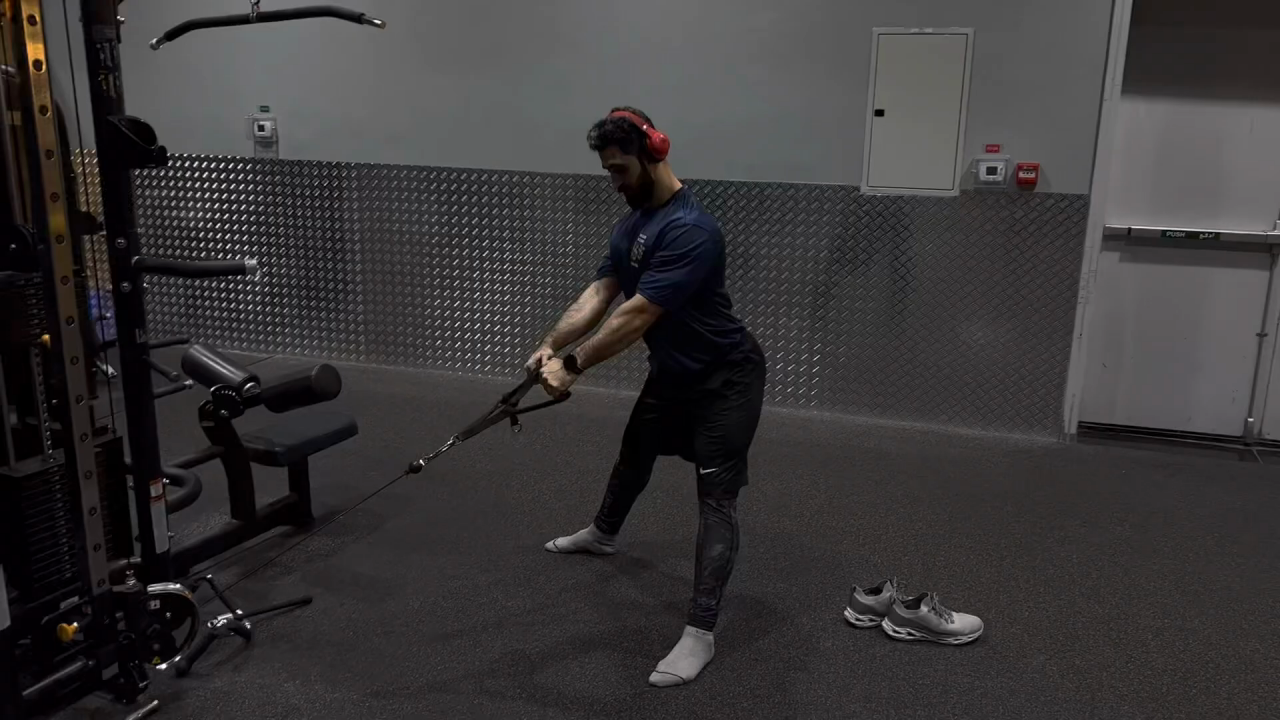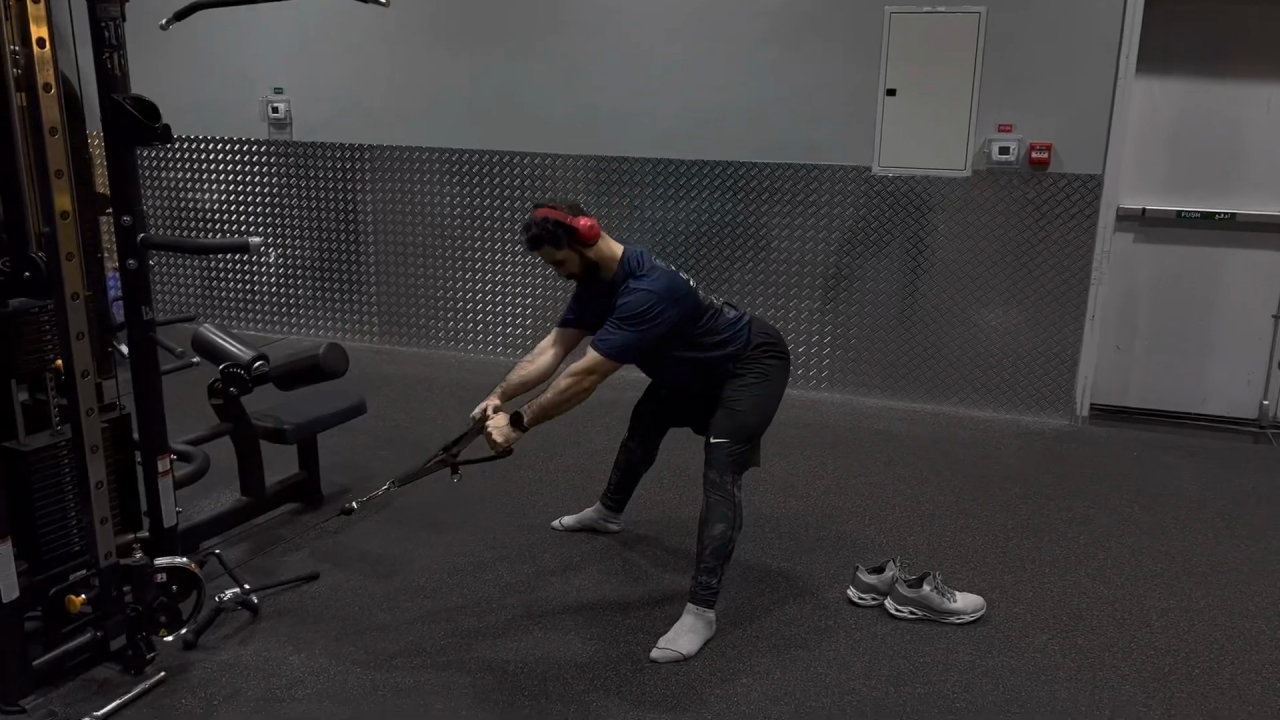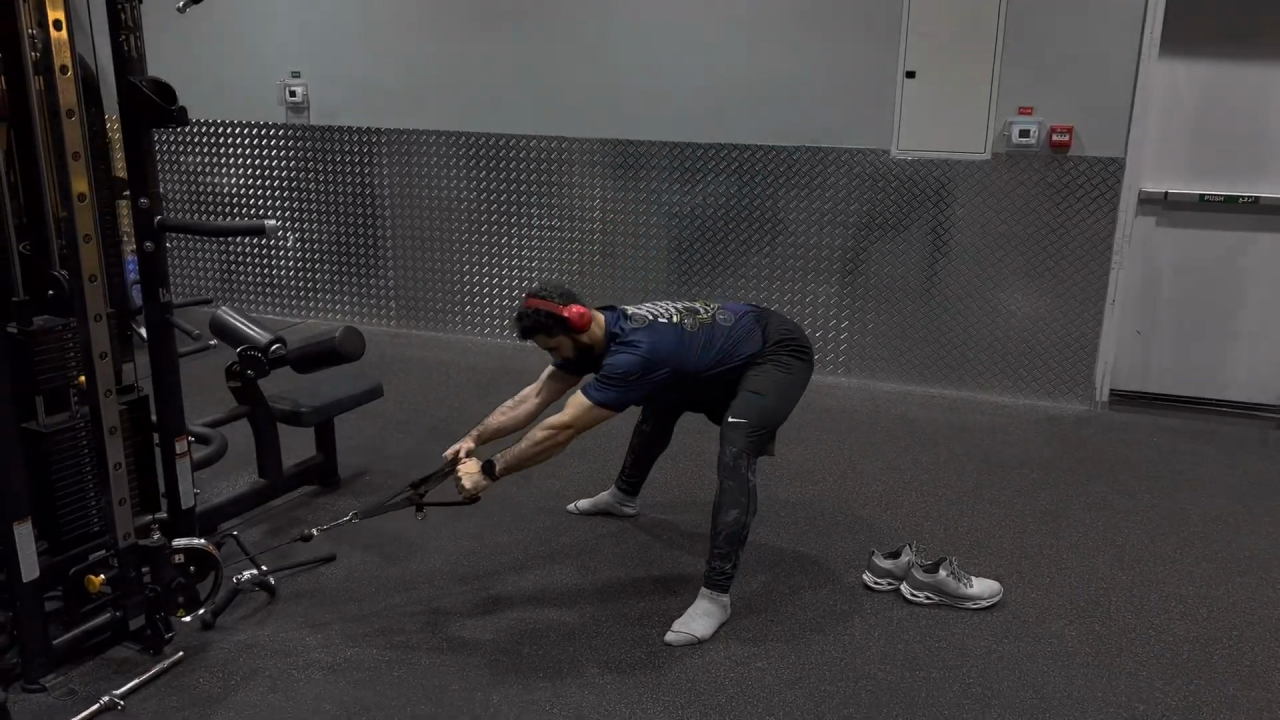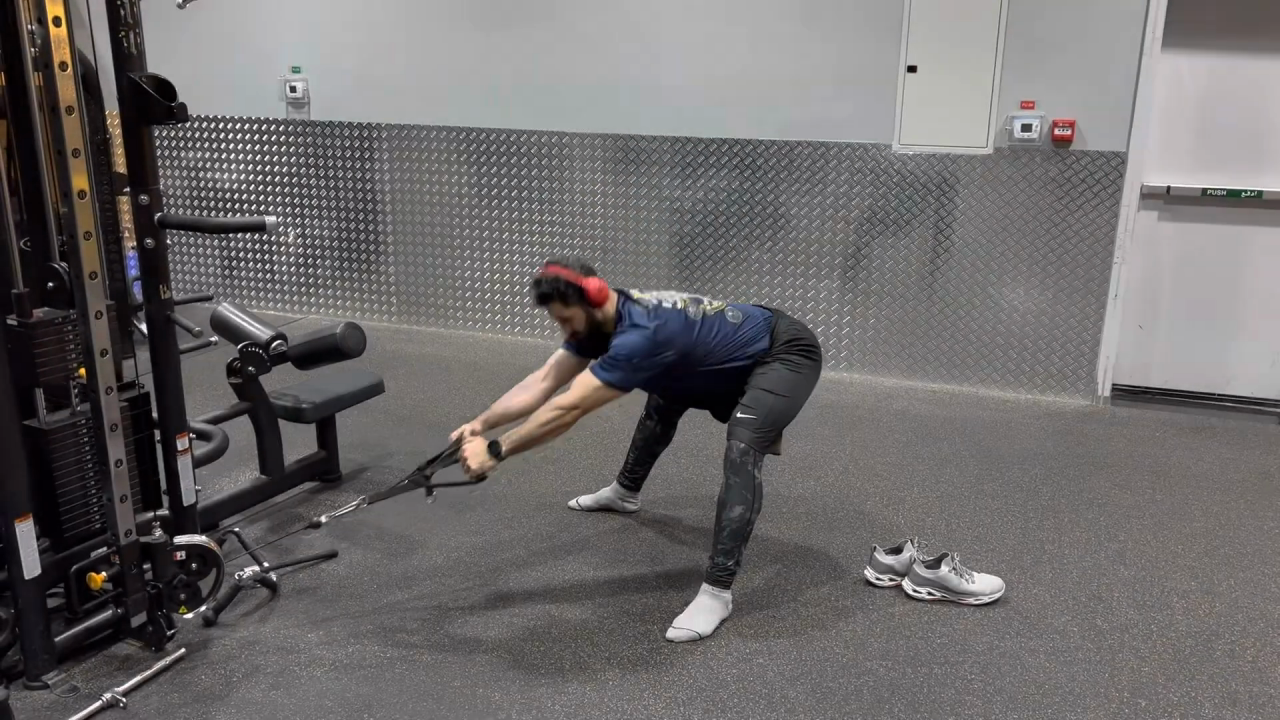
dt=0.7s
person 1, frame 1
left shoulder: (689, 230)
right shoulder: (633, 224)
left elbow: (636, 318)
right elbow: (598, 296)
left wrist: (573, 365)
right wrist: (550, 345)
left hip: (724, 380)
right hip: (673, 373)
left knee: (714, 496)
right knee: (634, 456)
left ankle: (700, 633)
right ankle: (603, 534)
person 1, frame 2
left shoulder: (647, 290)
right shoulder: (596, 282)
left elbow: (585, 376)
right elbow: (553, 348)
left wrist: (519, 422)
right wrist: (499, 396)
left hip: (752, 364)
right hip: (694, 368)
left knee: (719, 476)
right knee: (644, 425)
left ankle: (701, 611)
right ankle: (609, 511)
person 1, frame 3
left shoulder: (636, 352)
right shoulder: (598, 331)
left elbow: (562, 429)
right elbow: (535, 396)
left wrist: (490, 471)
right wrist: (474, 437)
left hip: (778, 352)
right hip: (734, 349)
left knee: (734, 455)
right knee: (657, 404)
left ankle: (715, 596)
right ankle: (624, 496)
person 1, frame 4
left shoulder: (643, 335)
right shoulder: (604, 318)
left elbow: (569, 408)
right elbow: (544, 380)
left wrist: (495, 451)
right wrist: (480, 423)
left hip: (786, 355)
right hip: (741, 353)
left knee: (741, 453)
right knee: (662, 401)
left ankle: (717, 591)
right ankle: (626, 492)
